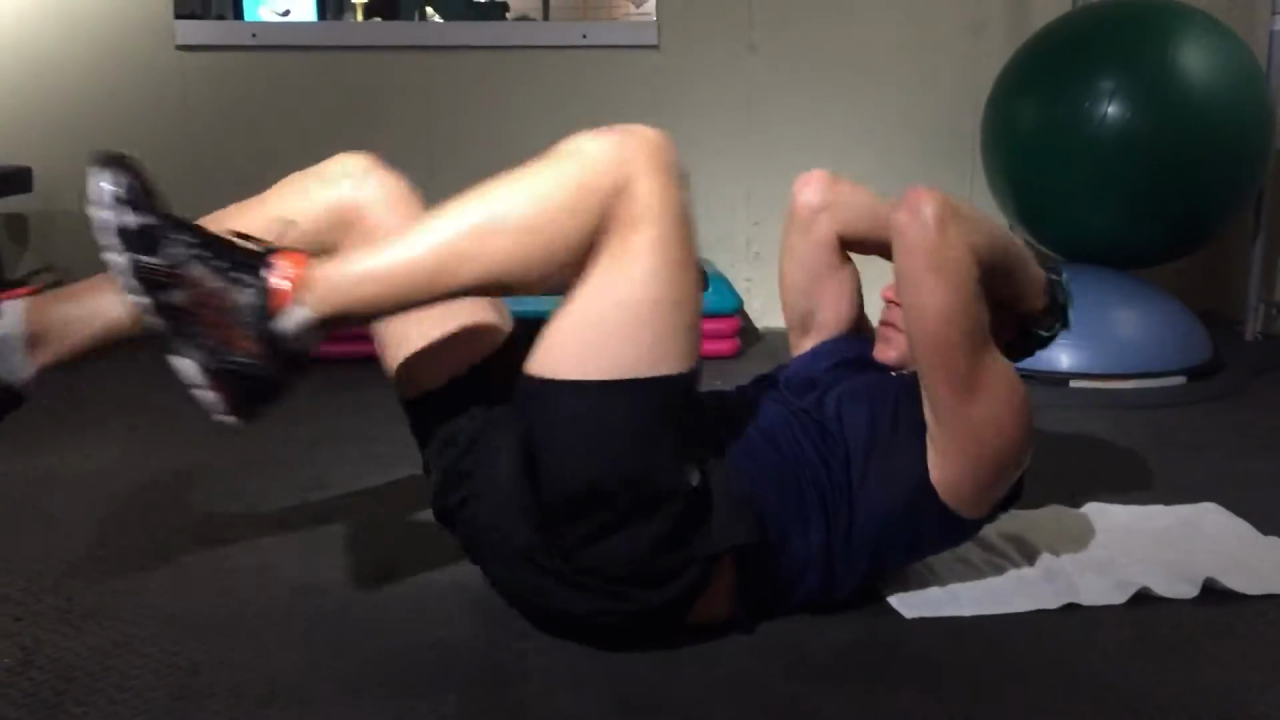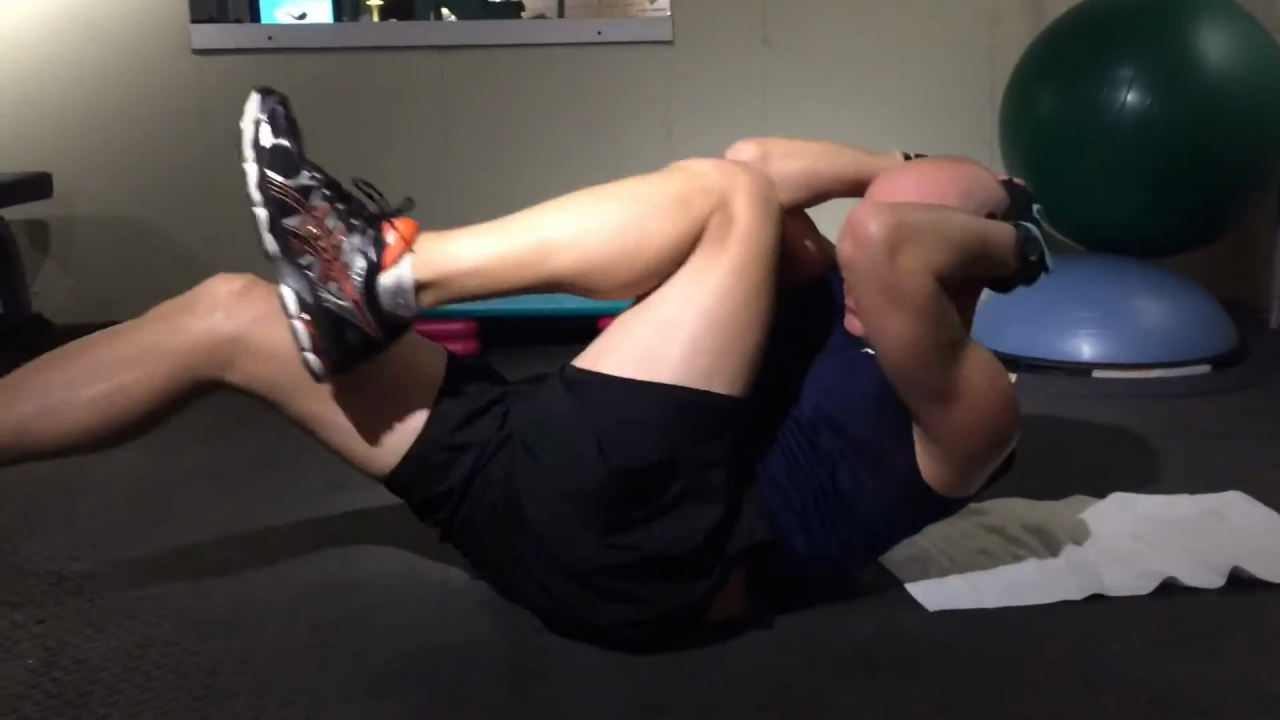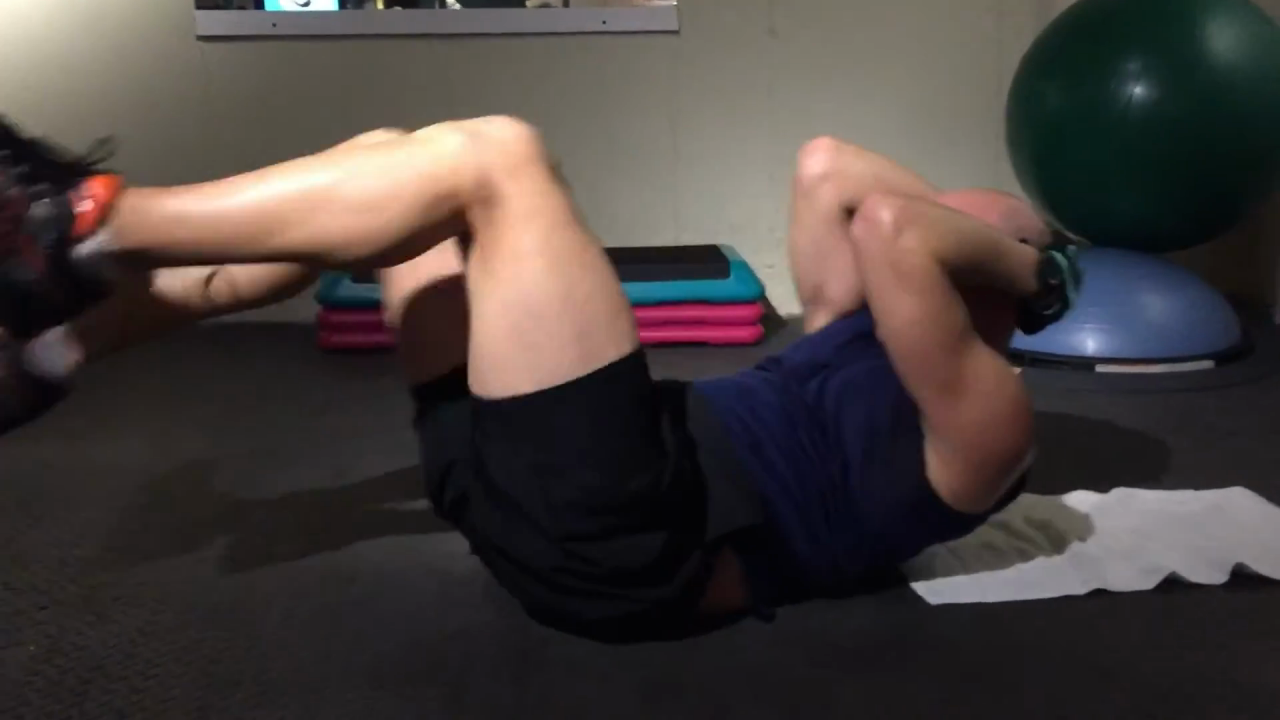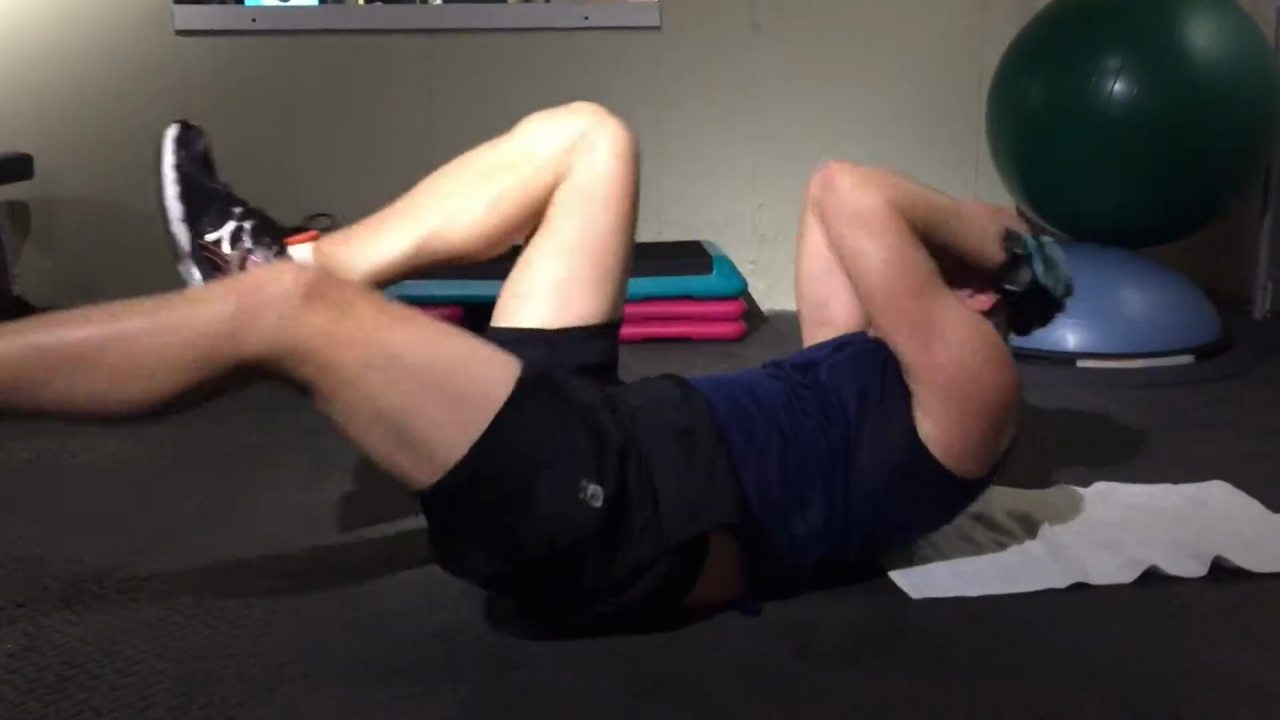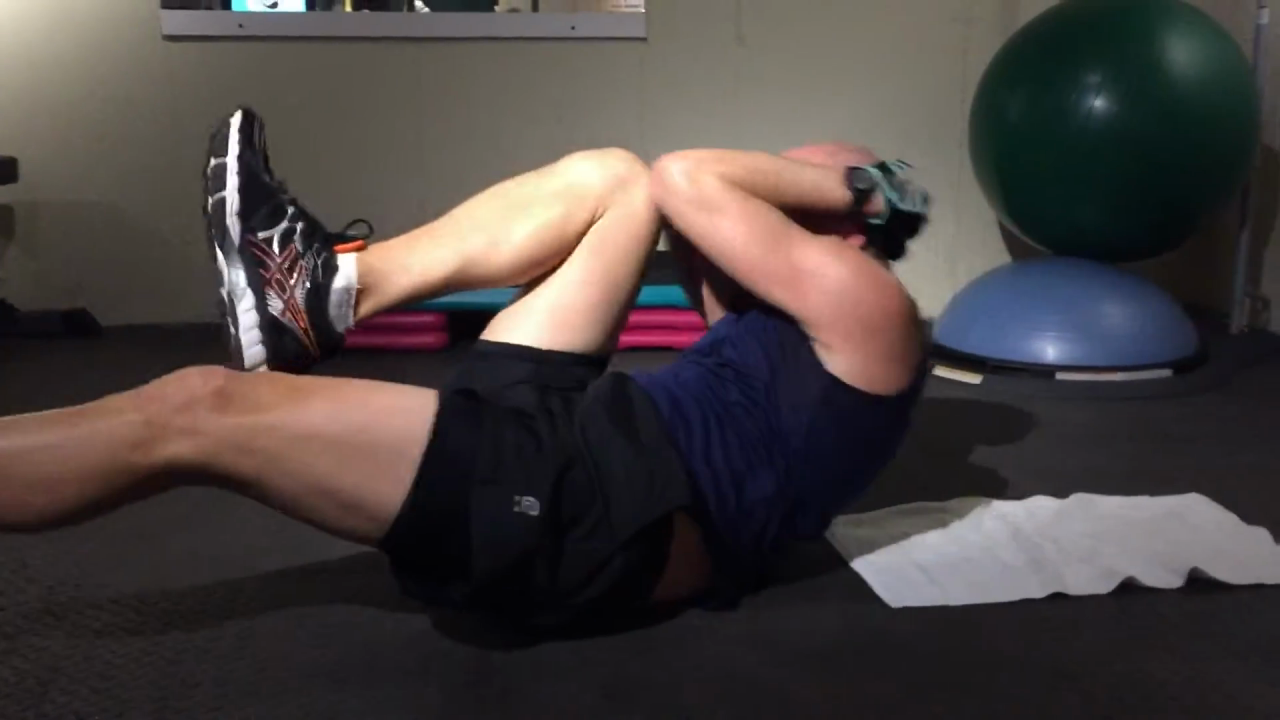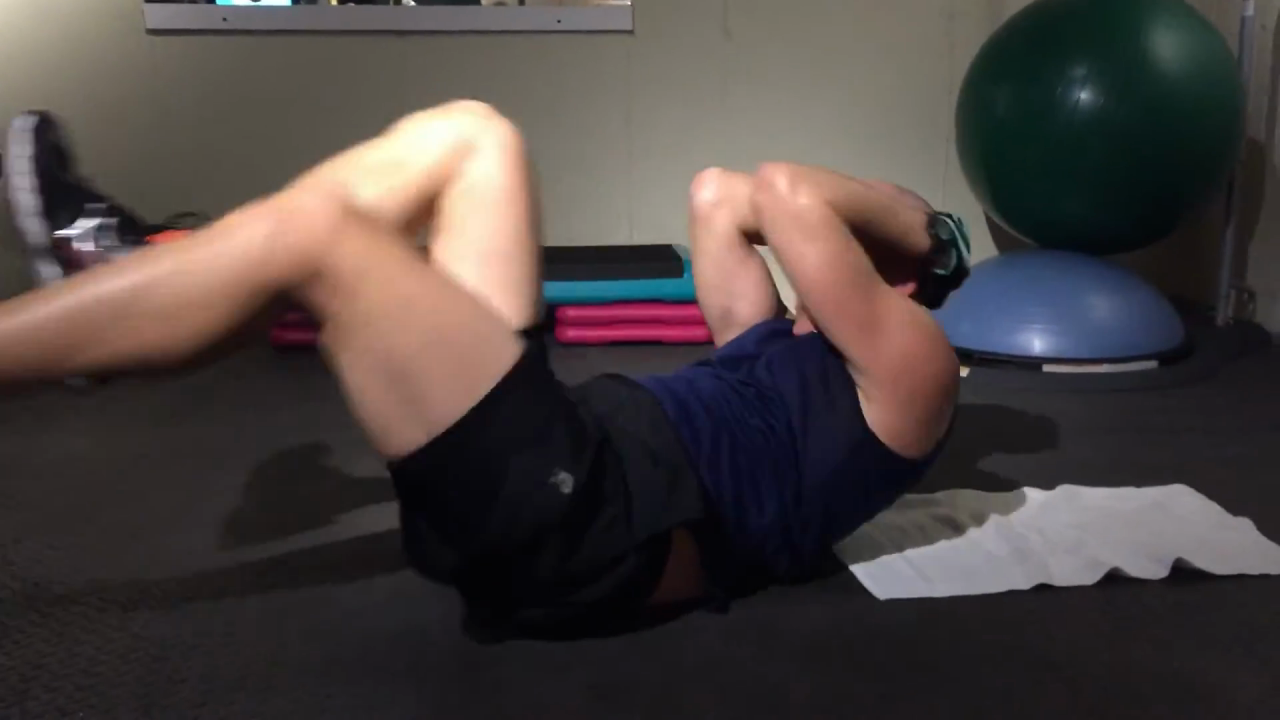
dt=0.4s
person 1, frame 1
left shoulder: (982, 427)
right shoulder: (867, 357)
left elbow: (927, 222)
right elbow: (819, 199)
left wrist: (1022, 283)
left hip: (621, 533)
right hip: (545, 474)
left knee: (628, 160)
right knee: (354, 186)
left ankle: (281, 311)
person 1, frame 2
left shoulder: (967, 408)
right shoulder: (837, 305)
left elbow: (883, 245)
right elbow: (759, 164)
left wrist: (995, 244)
right wrist: (899, 170)
left hip: (626, 535)
right hip: (534, 474)
left knee: (715, 199)
right knee: (231, 318)
left ankle: (387, 271)
person 1, frame 3
left shoulder: (984, 421)
right shoulder: (871, 338)
left elbow: (891, 228)
right elbow: (827, 167)
left wrist: (1016, 261)
right wrist: (977, 213)
left hip: (628, 538)
right hip: (560, 480)
left knee: (494, 159)
right knee: (396, 154)
left ankle: (96, 219)
person 1, frame 4
left shoulder: (971, 379)
right shoulder: (875, 357)
left elbow: (847, 192)
right elbow: (848, 201)
left wrist: (990, 241)
right wrist: (971, 231)
left hip: (620, 519)
right hip: (595, 438)
left knee: (278, 315)
right knee: (584, 136)
right ankle: (303, 262)
person 1, frame 5
left shoulder: (867, 308)
right shoulder: (789, 324)
left elbow: (688, 181)
right elbow: (695, 199)
left wrist: (844, 190)
right wrist: (838, 184)
left hip: (590, 520)
right hip: (551, 439)
left knee: (196, 413)
right knee: (610, 181)
right ankle: (331, 285)
person 1, frame 6
left shoulder: (908, 370)
right shoulder: (787, 345)
left elbow: (790, 195)
right elbow: (718, 192)
left wrist: (909, 223)
right wrist: (874, 213)
left hip: (570, 529)
right hip: (538, 477)
left knee: (315, 230)
right knee: (474, 136)
right ankle: (144, 266)
